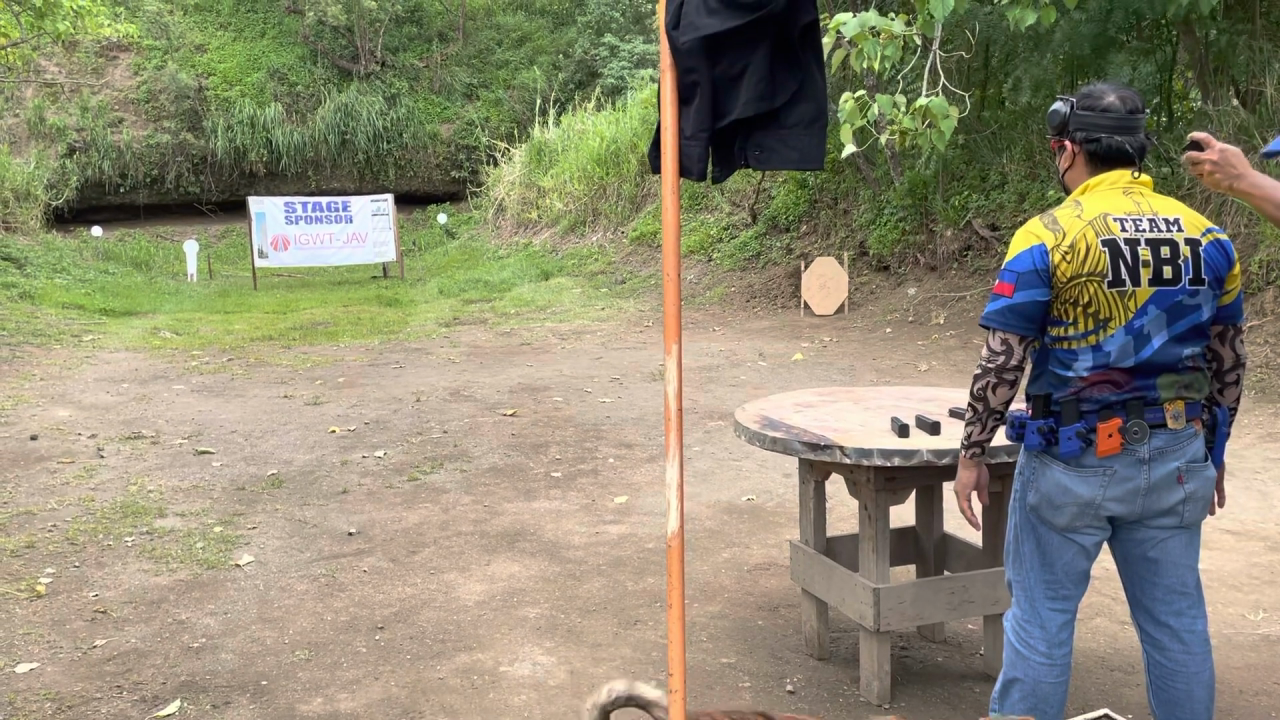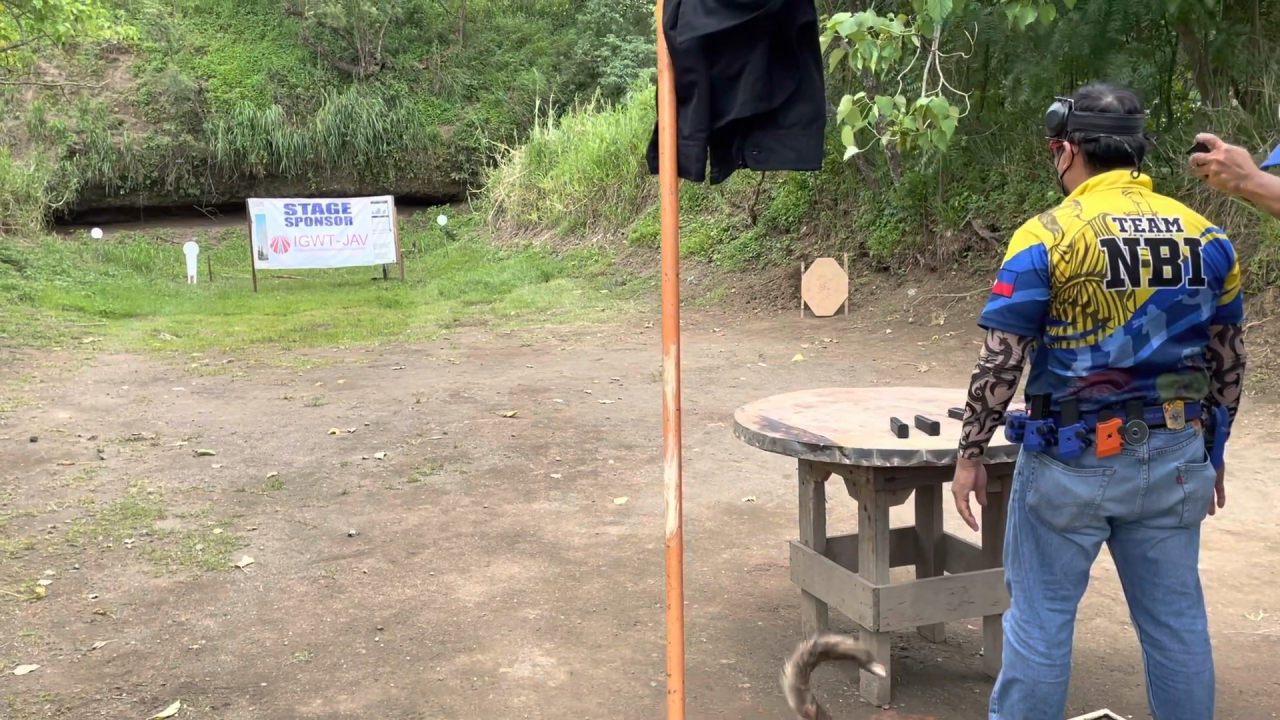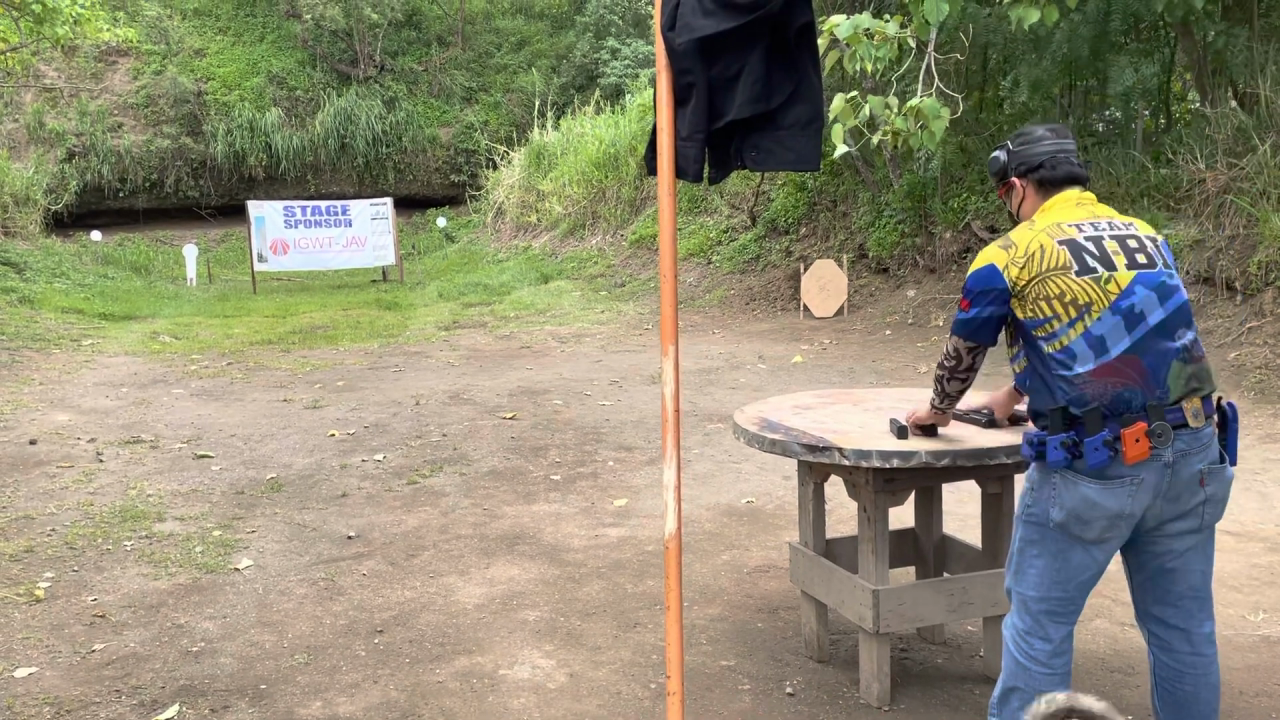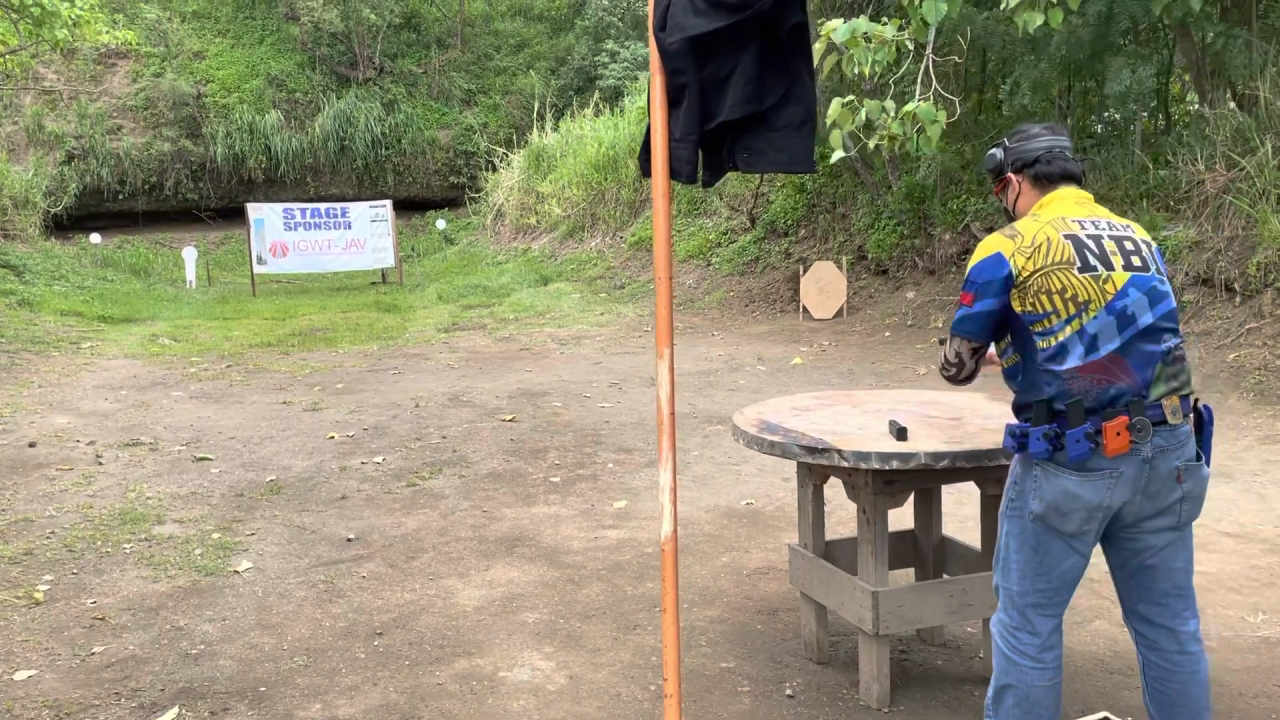
dt=0.4s
person 1, frame 1
left shoulder: (1048, 237)
right shoulder: (1206, 237)
left elbow: (1002, 362)
right elbow: (1228, 361)
left wrist: (972, 453)
right wrist: (1212, 450)
left hip: (1074, 460)
right hip: (1174, 457)
left knee: (1041, 616)
right knee: (1176, 618)
person 1, frame 2
left shoulder: (1045, 237)
right shoulder: (1205, 236)
left elbow: (1000, 362)
right elbow: (1227, 361)
left wrist: (971, 453)
right wrist: (1197, 432)
left hip: (1073, 460)
right hip: (1172, 456)
left knee: (1041, 616)
right knee: (1176, 619)
person 1, frame 3
left shoulder: (1007, 257)
right shoulder: (1145, 238)
left elbow: (960, 358)
left wrist: (936, 409)
left hip: (1091, 468)
right hip: (1192, 454)
left knee: (1041, 622)
right knee: (1184, 624)
person 1, frame 4
left shoulder: (1007, 248)
right shoulder: (1138, 238)
left elbow: (959, 366)
left wrist: (966, 349)
left hip: (1072, 463)
right hip: (1167, 452)
left knee: (1028, 619)
right knee: (1168, 620)
